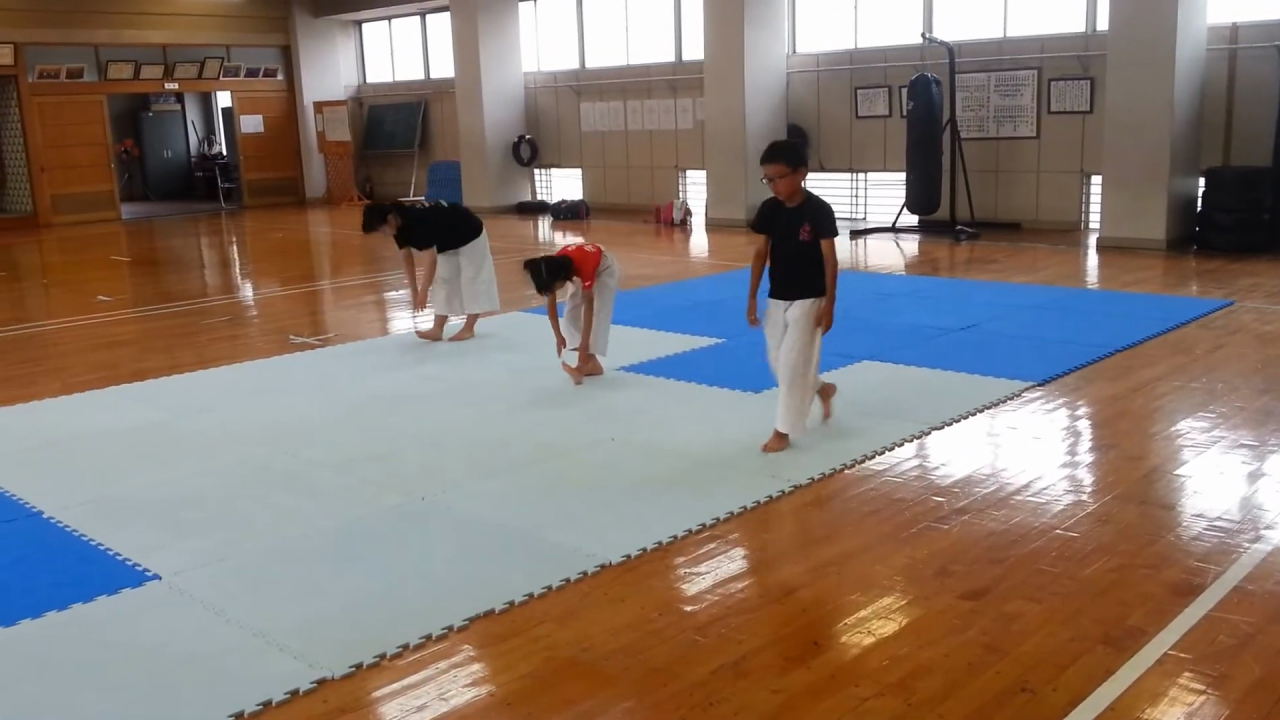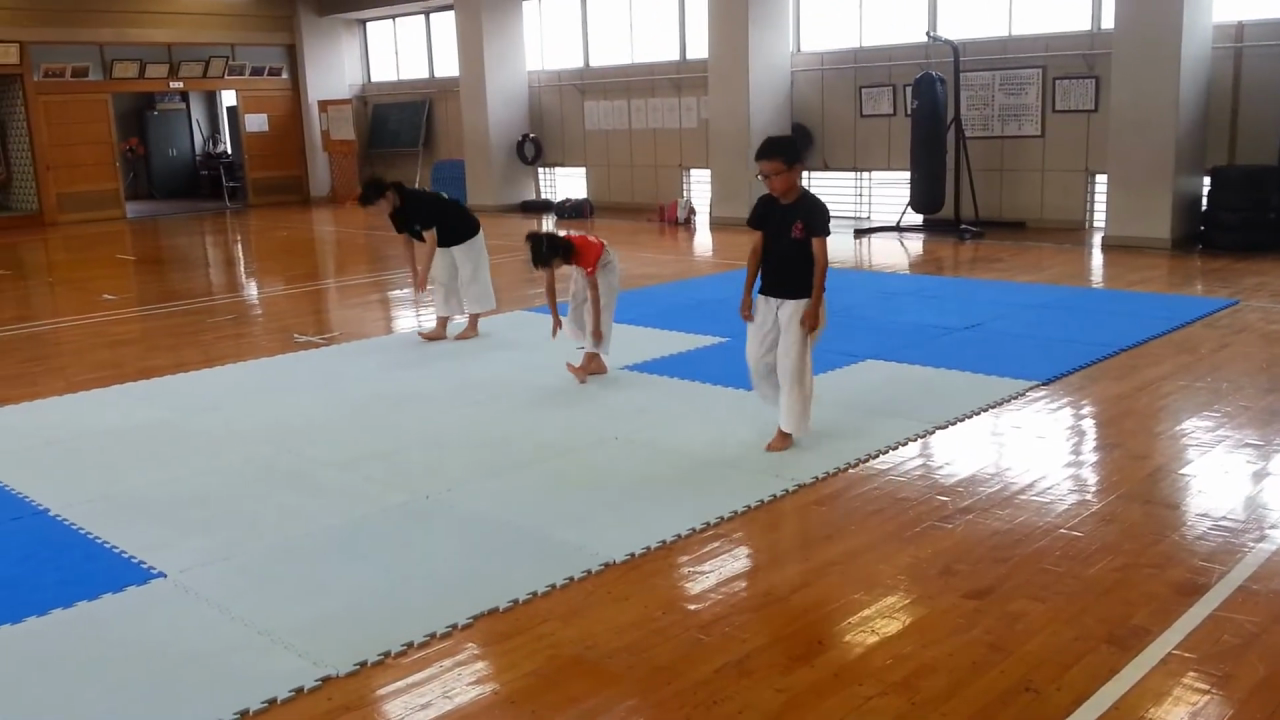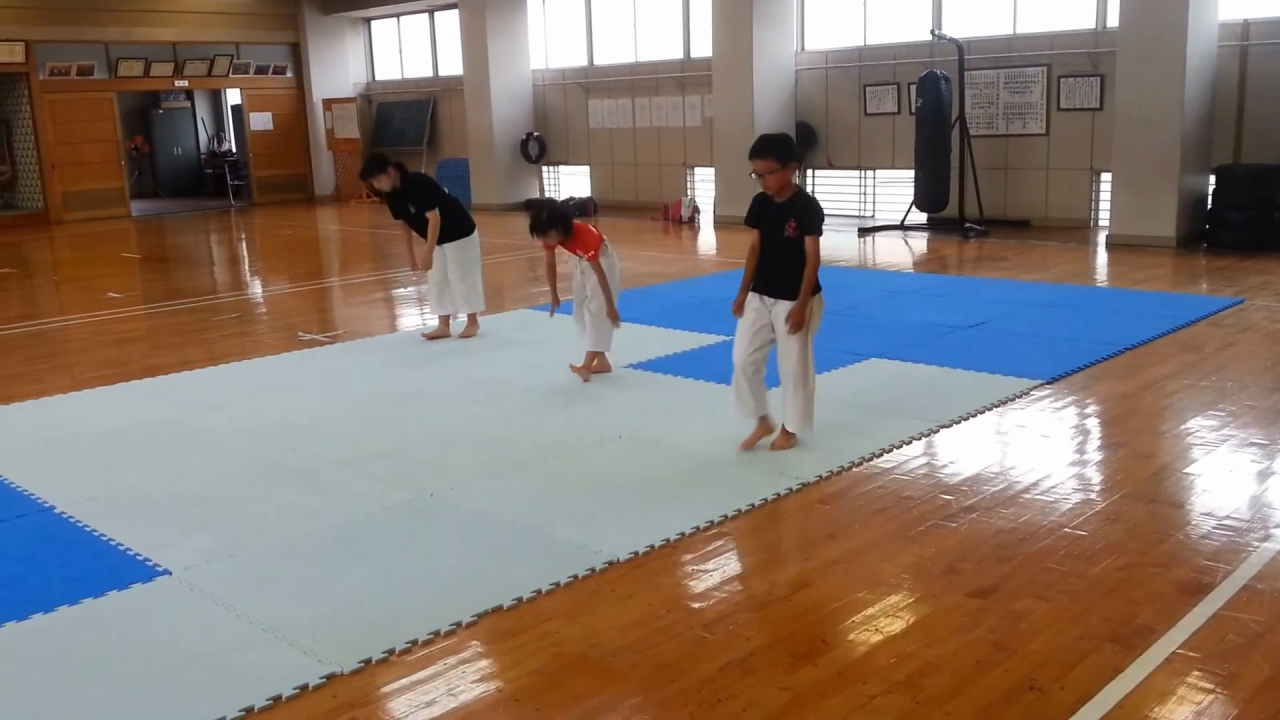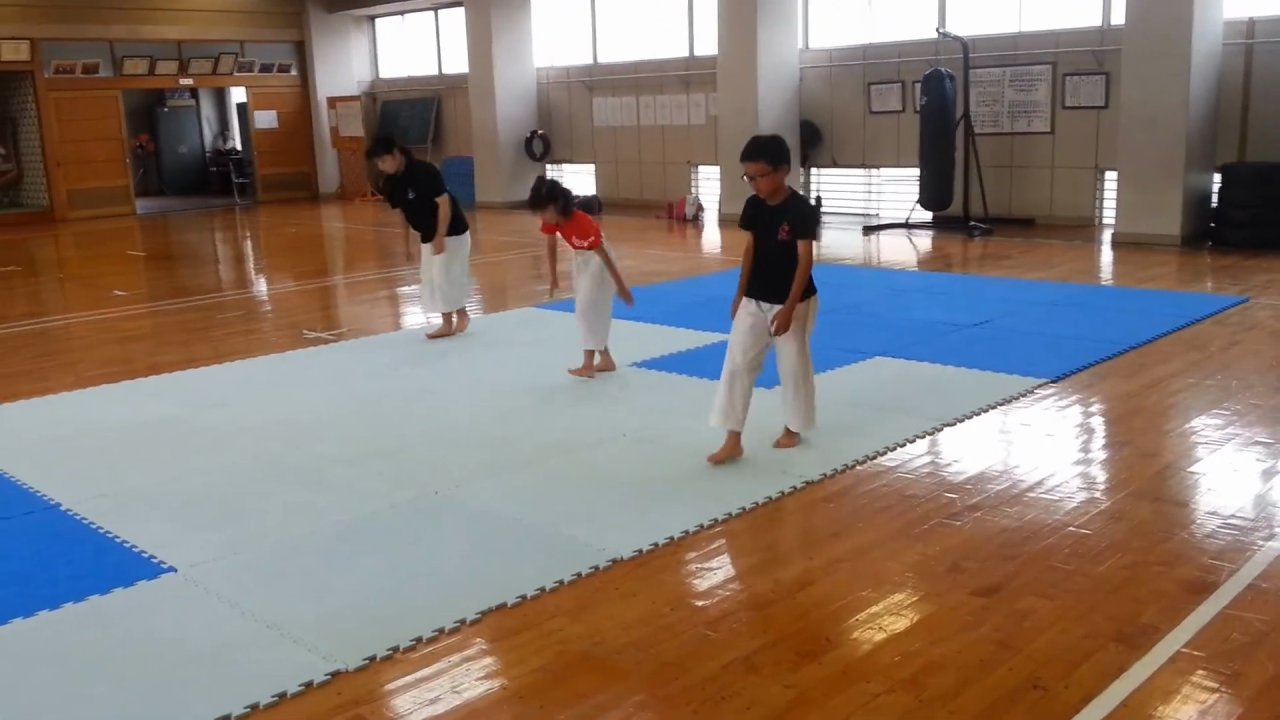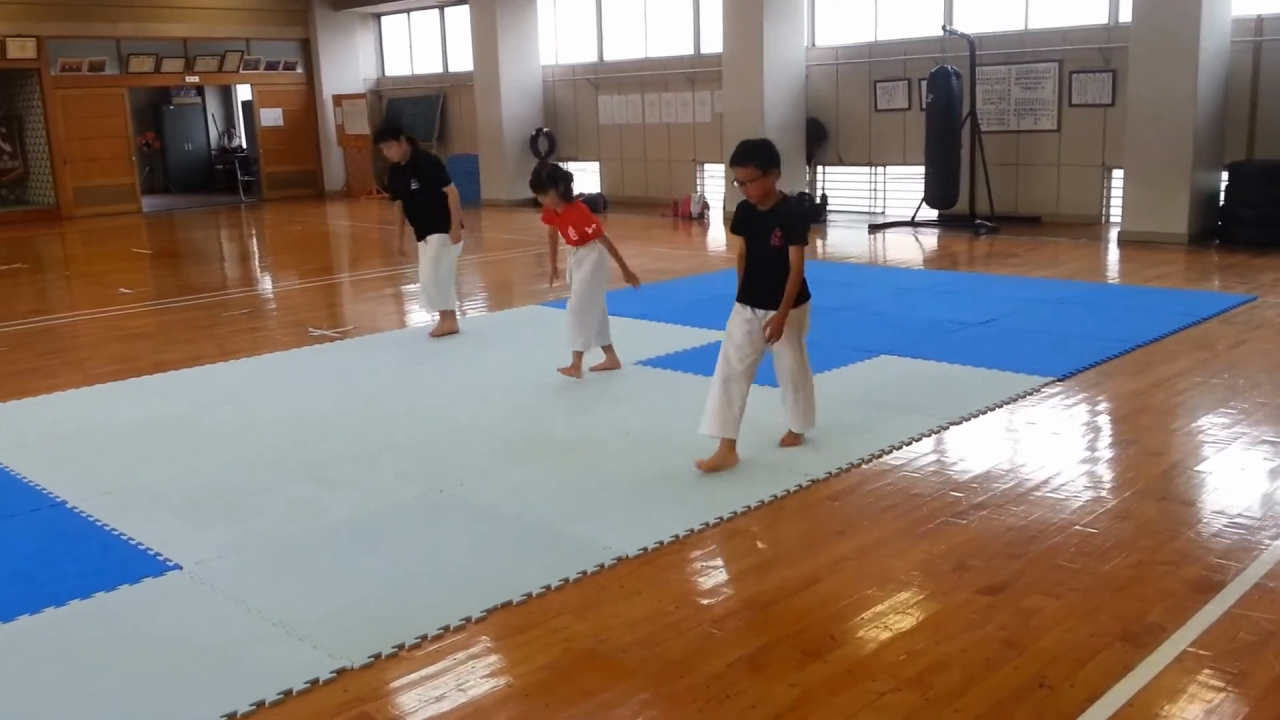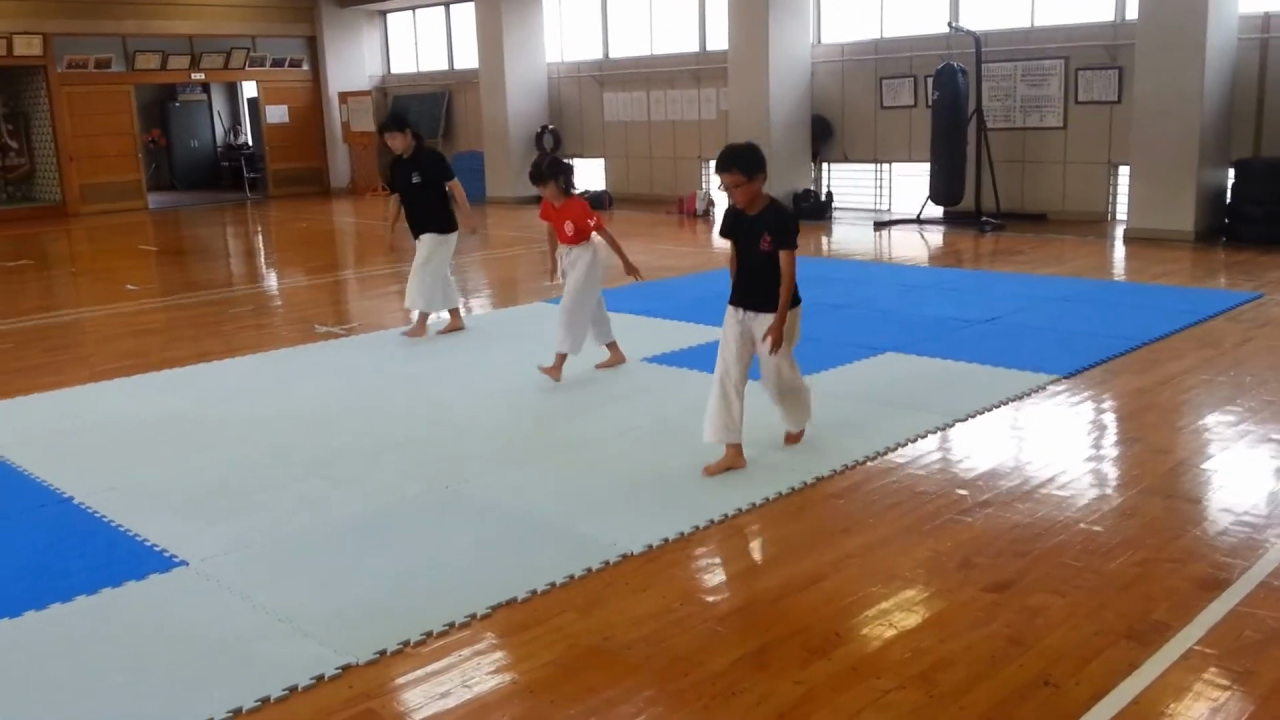
dt=0.1s
person 1, frame 1
left shoulder: (819, 211)
right shoulder: (769, 209)
left elbow: (830, 260)
right elbow: (760, 254)
left wrist: (828, 305)
right wrist: (752, 298)
left hip: (810, 301)
right hip: (776, 299)
left knee: (795, 364)
right knee: (780, 363)
left ankle: (784, 430)
right ankle: (823, 389)
person 1, frame 2
left shoulder: (813, 209)
right shoulder: (765, 206)
left elbow: (820, 260)
left wrist: (814, 306)
right wrist: (747, 294)
left hip: (800, 301)
right hip: (767, 297)
left knee: (792, 364)
right knee: (758, 359)
left ankle: (787, 430)
right ankle: (794, 404)
person 1, frame 3
left shoulder: (807, 208)
right shoulder: (760, 203)
left elbow: (812, 259)
left wrist: (801, 306)
right wrist: (743, 291)
left hip: (796, 300)
right hip: (759, 297)
left knee: (793, 366)
right knee: (744, 358)
left ankle: (791, 429)
right ankle: (762, 420)
person 1, frame 4
left shoulder: (800, 210)
right shoulder: (753, 206)
left elbow: (805, 263)
left wrist: (789, 309)
right wrist: (740, 294)
left hip: (790, 303)
right hip: (754, 301)
left knee: (794, 367)
right knee: (737, 364)
left ankle: (794, 428)
right ankle: (733, 440)
person 1, frame 5
left shoulder: (792, 215)
right shoulder: (744, 211)
left elbow: (796, 268)
left wrist: (782, 315)
left hip: (785, 308)
right hip: (747, 307)
left knee: (792, 370)
right knee: (730, 370)
left ankle: (799, 428)
right ankle: (726, 448)
person 1, frame 6
left shoulder: (781, 218)
right shoulder: (733, 216)
left elbow: (788, 273)
left wrist: (779, 322)
left hip: (774, 312)
right hip: (738, 310)
left knee: (777, 376)
right knee: (727, 376)
left ankle: (797, 424)
right ankle: (733, 451)
person 2, frame 1
left shoulder: (419, 221)
right shoulder: (398, 224)
left elbow: (431, 259)
right elbow: (406, 257)
left wrist: (423, 292)
right wrist: (413, 290)
left hip: (469, 235)
left knee: (472, 280)
right knee: (443, 281)
left ankle: (468, 329)
right ankle: (437, 329)
person 2, frame 2
left shoulder: (418, 202)
right shoulder: (395, 210)
left elbow: (431, 240)
right elbow: (407, 240)
left wrist: (423, 273)
right wrist: (415, 271)
left hip: (466, 236)
right hip: (444, 242)
left knee: (471, 279)
right knee: (442, 281)
left ankle: (472, 326)
right ankle: (440, 328)
person 2, frame 3
left shoulder: (419, 185)
right shoulder: (392, 195)
left elbow: (434, 219)
right elbow: (405, 224)
left wrist: (428, 254)
right wrist: (412, 253)
left hip: (459, 234)
right hip: (436, 240)
left knee: (462, 279)
right knee: (438, 281)
left ankle: (472, 322)
right ankle: (444, 326)
person 2, frame 4
left shoulder: (423, 171)
right shoulder: (391, 182)
left elbow: (444, 203)
right elbow: (402, 213)
left wrist: (440, 237)
left hip: (451, 232)
right hip: (429, 236)
left knee: (445, 276)
right knee: (431, 279)
left ankle: (462, 316)
right ankle: (447, 324)
person 2, frame 5
left shoulder: (428, 162)
right shoulder: (395, 172)
left elbow: (451, 192)
right elbow: (400, 204)
left wrist: (455, 226)
right wrist: (399, 237)
left hip: (444, 230)
right hip: (424, 233)
left knee: (431, 275)
right knee: (435, 277)
left ankle: (448, 319)
right ankle: (450, 322)
person 2, frame 6
left shoulder: (431, 158)
right shoulder: (396, 166)
left elbow: (454, 187)
right elbow: (396, 199)
left wrist: (468, 218)
right wrist: (390, 229)
left hip: (440, 229)
right hip: (422, 231)
left knee: (422, 273)
right knee: (437, 275)
left ankle: (420, 324)
right ankle: (456, 319)
person 3, frame 1
left shoulder: (581, 267)
right shoulder: (551, 268)
left elbow: (588, 306)
right elbow: (551, 304)
left wrist: (584, 342)
right wrist: (558, 335)
left hip: (602, 268)
right hip: (580, 272)
left knee: (596, 315)
right knee: (571, 314)
left ankle: (582, 365)
right ankle: (591, 363)
person 3, frame 2
left shoulder: (583, 251)
right shoulder: (551, 255)
left elbow: (593, 290)
right elbow: (549, 285)
left wrist: (596, 326)
right wrist: (555, 317)
left hip: (603, 264)
right hip: (582, 266)
left knee: (596, 313)
right knee: (576, 312)
left ankle: (587, 364)
right ankle: (596, 361)
person 3, frame 3
left shoulder: (582, 235)
right shoulder: (551, 236)
left elbow: (599, 272)
right elbow: (550, 264)
left wrist: (610, 305)
right wrist: (554, 295)
left hip: (602, 259)
right hip: (583, 262)
left knee: (596, 309)
right knee: (580, 311)
left ankle: (589, 363)
right ankle: (600, 360)
person 3, frame 4
left shoulder: (580, 222)
right shoulder: (550, 220)
left elbow: (604, 254)
right elbow: (551, 246)
left wrist: (620, 285)
right wrist: (553, 277)
left hip: (595, 259)
right hip: (580, 259)
left knee: (588, 307)
right knee: (584, 307)
left ankle: (588, 365)
right ankle: (605, 359)
person 3, frame 5
left shoulder: (578, 212)
right shoulder: (549, 210)
left elbow: (604, 241)
right elbow: (552, 236)
left wrist: (625, 270)
right wrist: (553, 265)
left hip: (590, 258)
right hip: (574, 257)
left knee: (579, 308)
right knee: (592, 308)
left ankle: (576, 364)
right ankle: (611, 358)
person 3, frame 6
left shoulder: (577, 206)
right shoulder: (547, 205)
left elbow: (605, 234)
left wrist: (626, 263)
right wrist: (553, 263)
left hip: (584, 258)
right hip: (565, 257)
left knee: (570, 310)
right knee: (590, 307)
left ankle: (557, 366)
right ankle: (615, 354)
